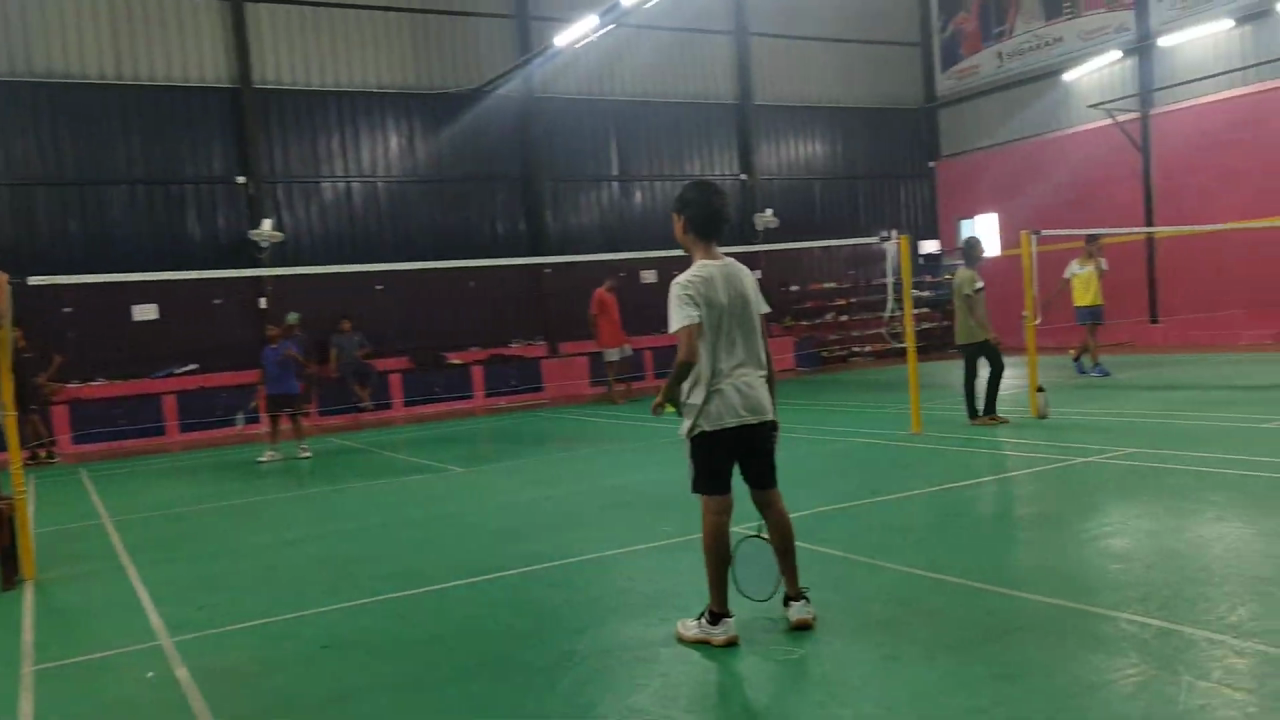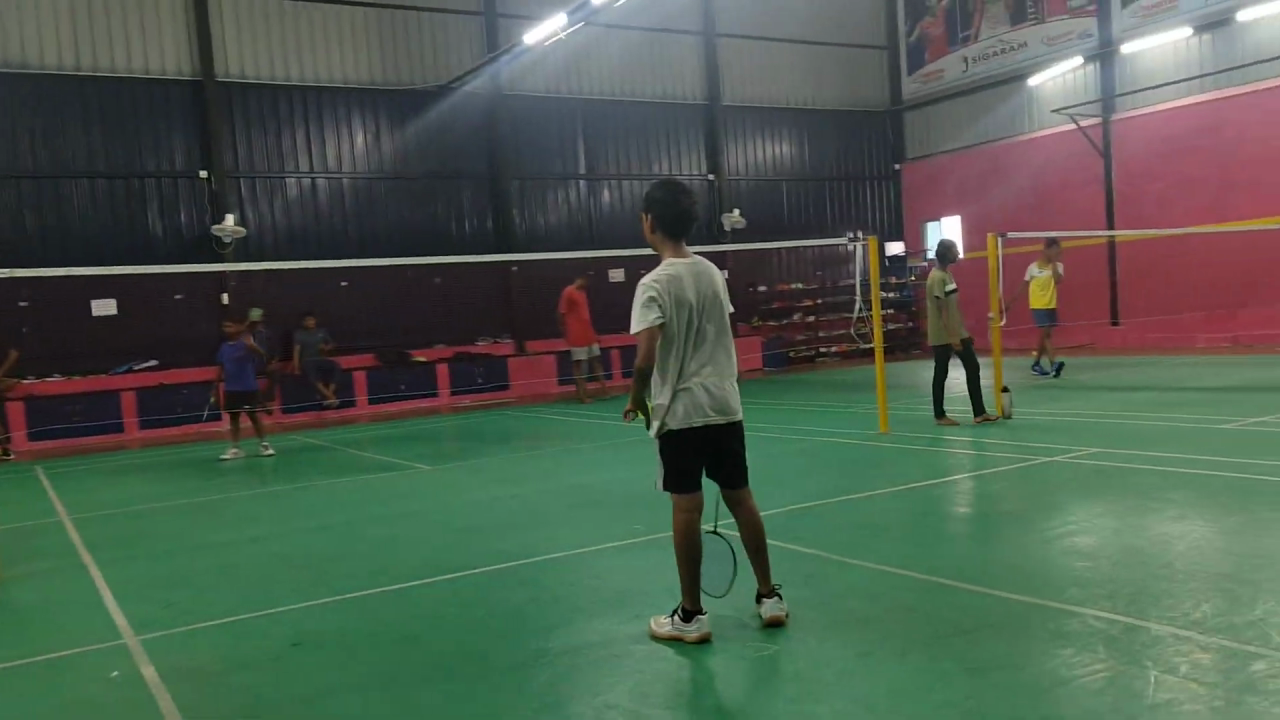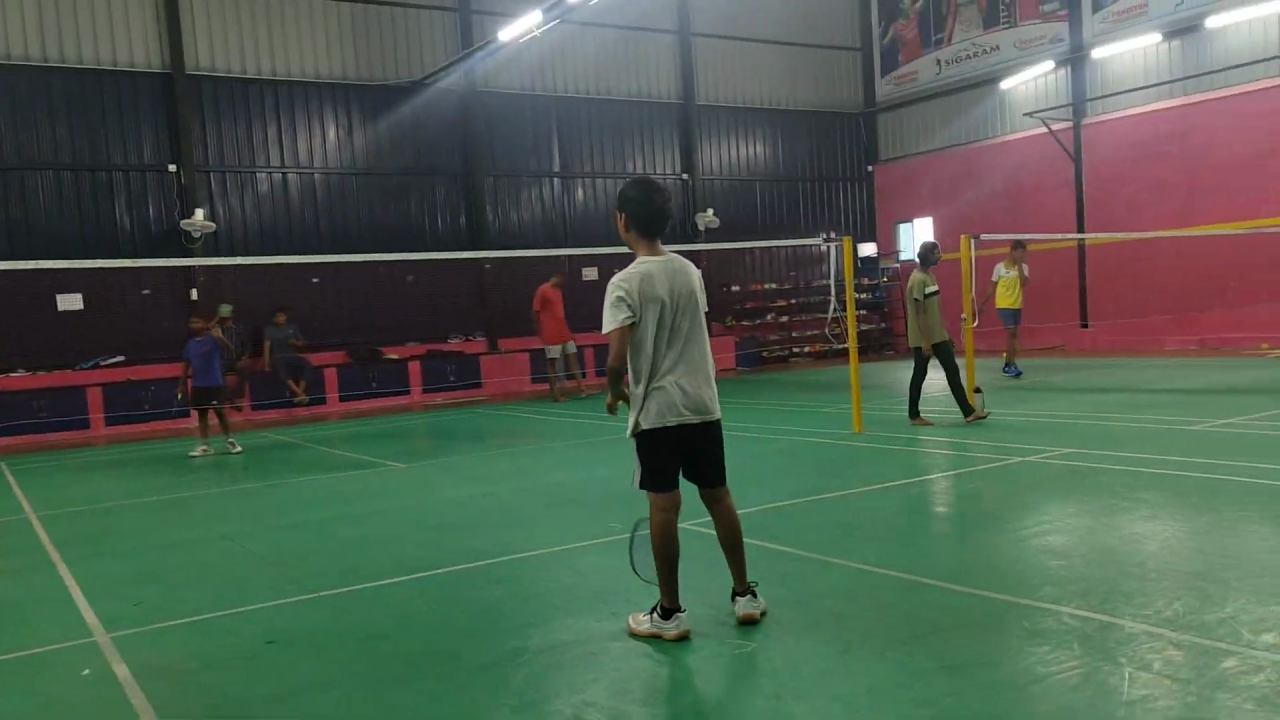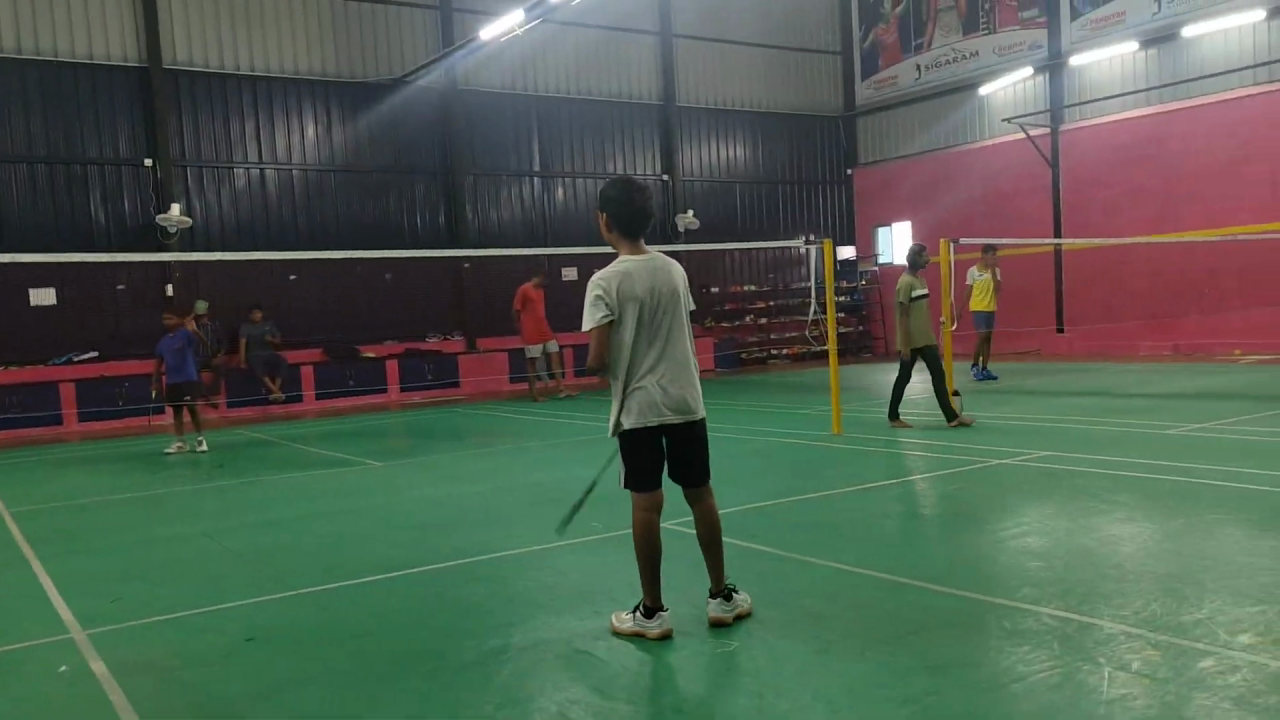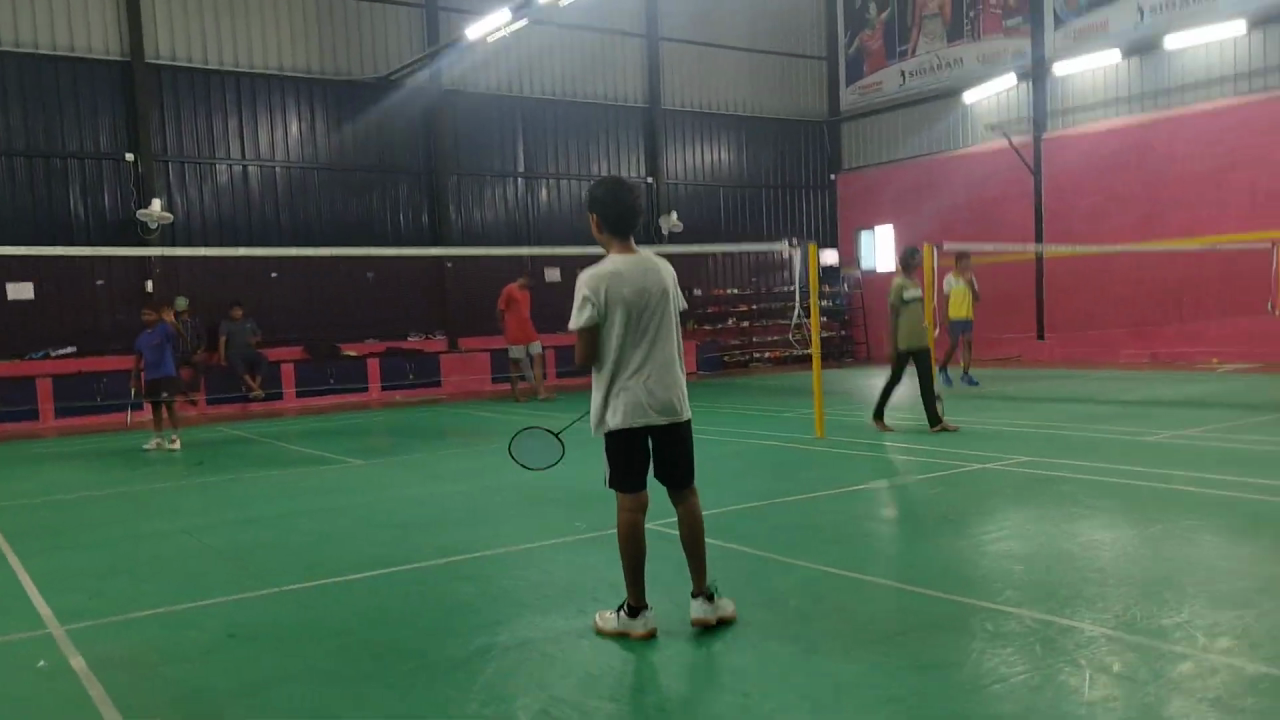
dt=0.1s
person 1, frame 1
left shoulder: (687, 284)
right shoulder: (745, 275)
left elbow: (687, 356)
right elbow: (763, 348)
left wrist: (667, 393)
right wrist: (772, 407)
left hip: (712, 412)
right hip: (755, 406)
left knee: (716, 509)
right knee: (770, 499)
left ankle: (719, 618)
right ankle: (797, 599)
person 1, frame 2
left shoulder: (654, 284)
right shoulder: (713, 273)
left elbow: (646, 359)
right elbow: (725, 344)
left wrist: (636, 398)
left hip: (680, 411)
right hip: (724, 405)
left knee: (686, 508)
right knee: (740, 497)
left ankle: (691, 615)
right ankle: (769, 596)
person 1, frame 3
left shoulder: (625, 282)
right shoulder: (690, 271)
left elbow: (616, 361)
left wrist: (615, 391)
left hip: (655, 408)
right hip: (702, 402)
left knee: (664, 506)
right knee: (718, 496)
left ankle: (670, 613)
right ankle: (744, 593)
person 1, frame 4
left shoulder: (605, 281)
right shoulder: (674, 270)
left elbow: (597, 360)
left wrist: (609, 373)
left hip: (637, 407)
right hip: (685, 402)
left knee: (646, 506)
right knee: (701, 496)
left ankle: (652, 611)
right ankle: (721, 595)
person 1, frame 5
left shoulder: (594, 279)
right shoulder: (664, 270)
left elbow: (585, 358)
left hip: (623, 409)
right hip: (671, 402)
left knee: (631, 506)
right knee: (685, 497)
left ankle: (637, 611)
right ankle: (702, 596)
person 2, frame 1
left shoulder: (973, 273)
right shoulder: (965, 276)
right elbow: (973, 308)
left wrist: (987, 331)
right wrist: (988, 332)
left hip: (980, 333)
right hip: (969, 335)
left knee: (998, 367)
right knee: (970, 374)
left ankle: (989, 412)
right ankle: (974, 415)
person 2, frame 2
left shoulder: (947, 274)
right shoulder: (936, 278)
right elbow: (941, 311)
left wrist: (961, 332)
right wrist: (952, 337)
left hip: (957, 333)
right hip: (942, 336)
left knee: (973, 368)
right knee: (941, 374)
left ankle: (979, 412)
right ankle: (940, 415)
person 2, frame 3
left shoulder: (930, 276)
right shoulder: (918, 280)
right elbow: (919, 313)
left wrist: (944, 333)
right wrist: (925, 342)
left hip: (939, 335)
right hip: (923, 338)
left knee: (953, 371)
right knee: (919, 375)
left ankle: (969, 412)
right ankle: (914, 415)
person 2, frame 4
left shoulder: (920, 280)
right shoulder: (906, 283)
right elbow: (903, 317)
left wrist: (933, 339)
right wrist: (905, 346)
left hip: (926, 339)
right hip: (910, 342)
left knee: (939, 375)
right knee: (904, 378)
left ankle: (952, 417)
right ankle: (893, 417)
person 2, frame 5
left shoulder: (915, 283)
right shoulder: (899, 284)
right elbow: (893, 317)
left wrist: (925, 336)
right wrist: (892, 346)
left hip: (920, 341)
right hip: (903, 342)
left knee: (927, 380)
right knee: (895, 379)
left ankle: (935, 421)
right ankle: (878, 417)
